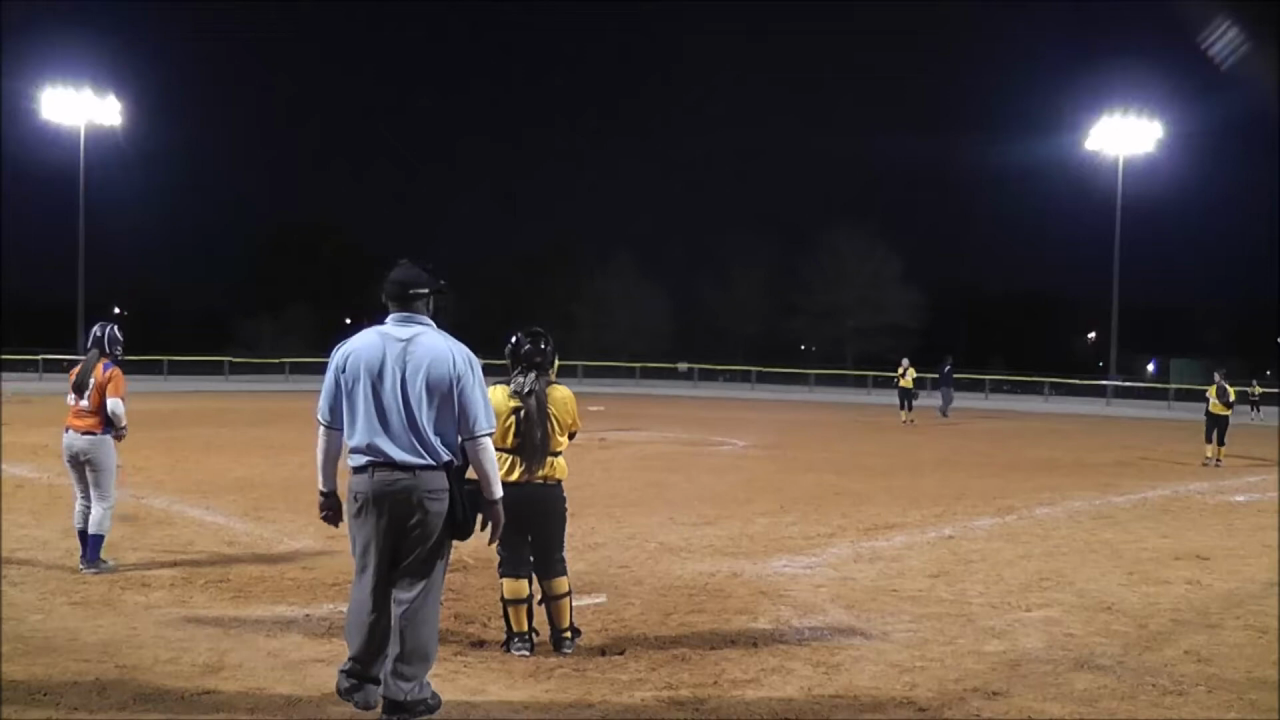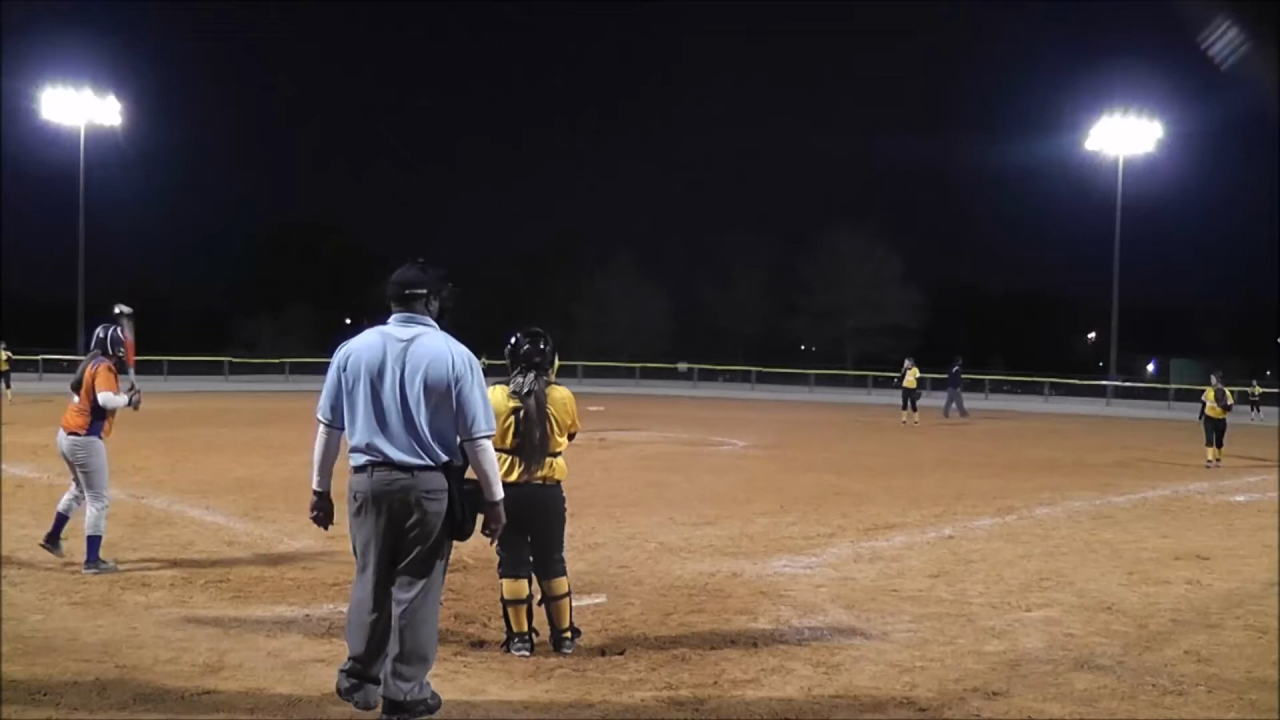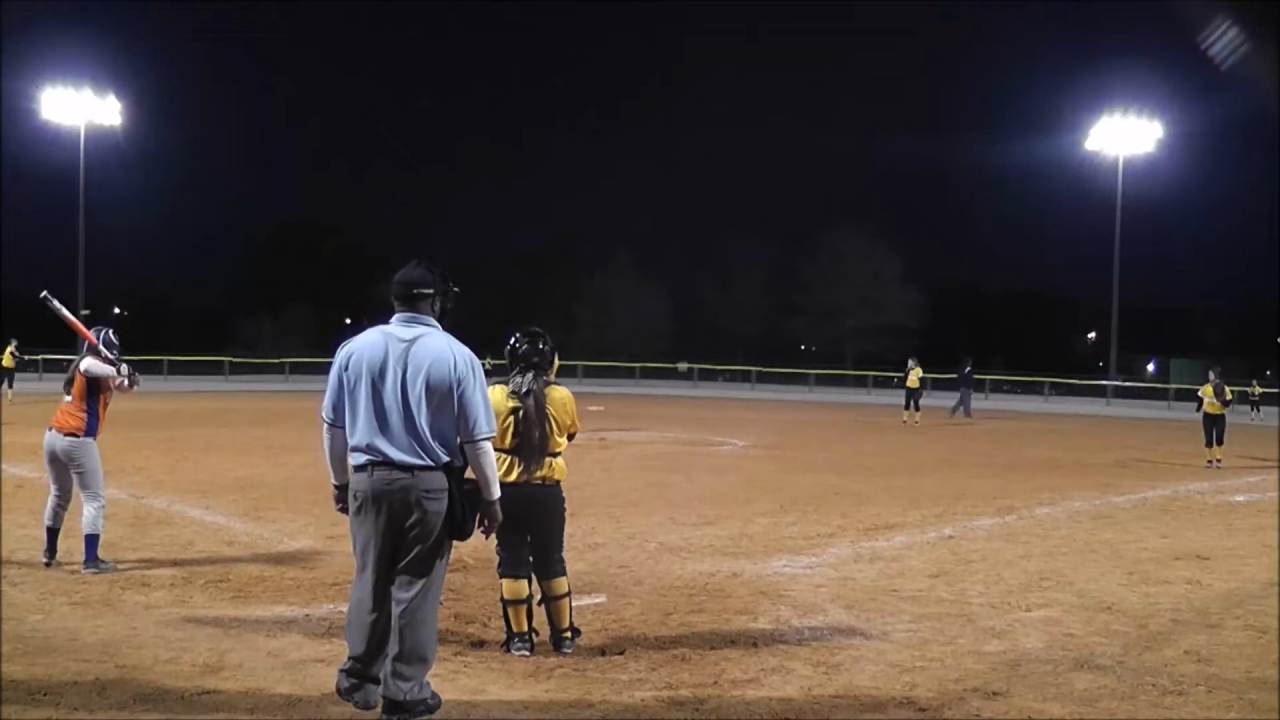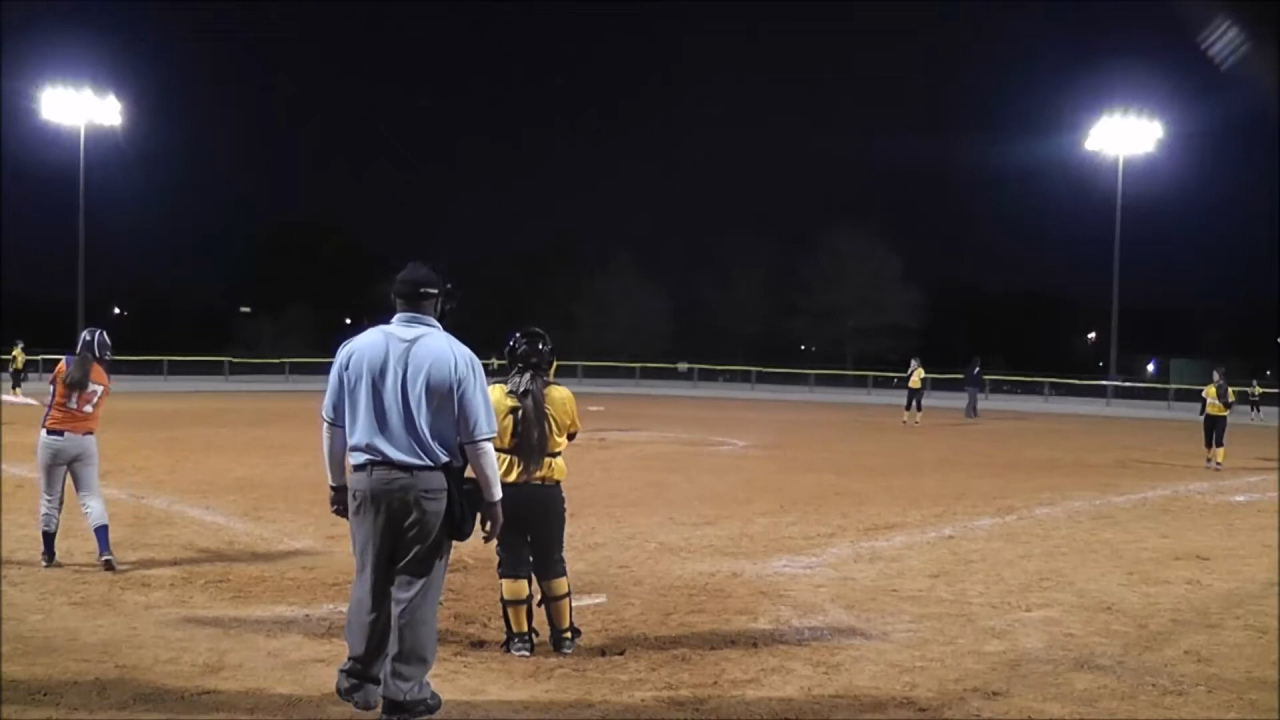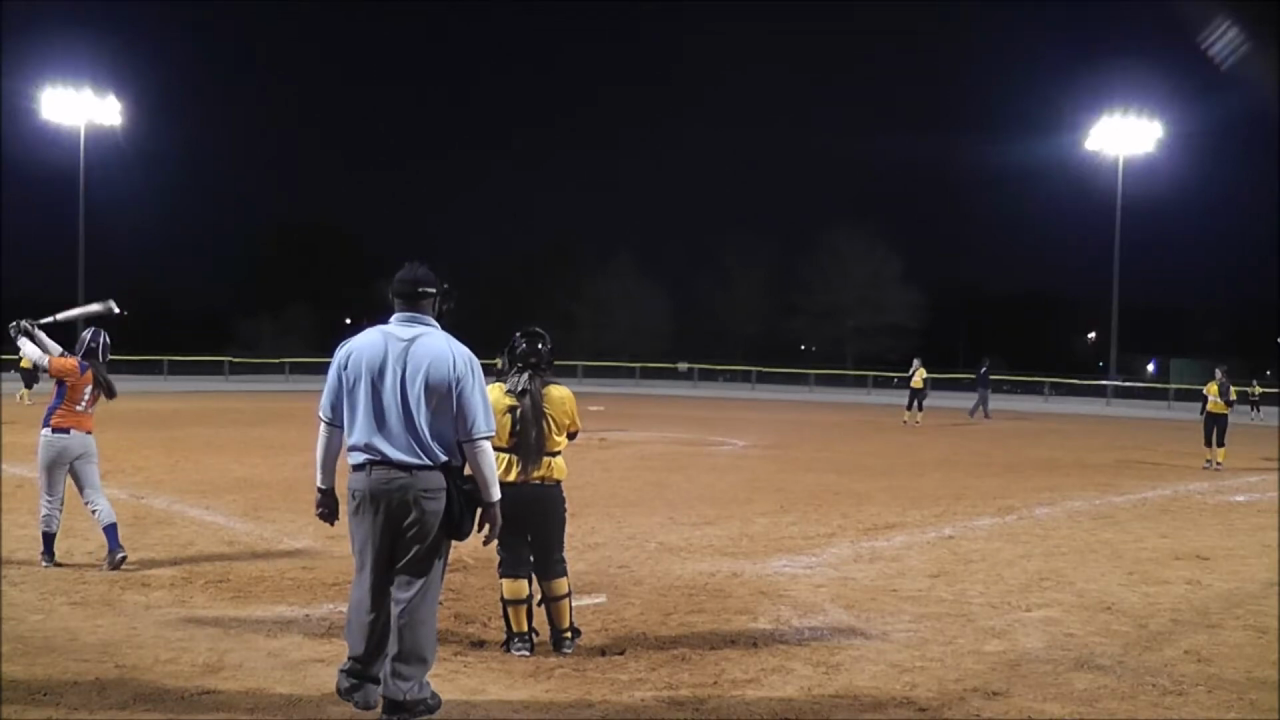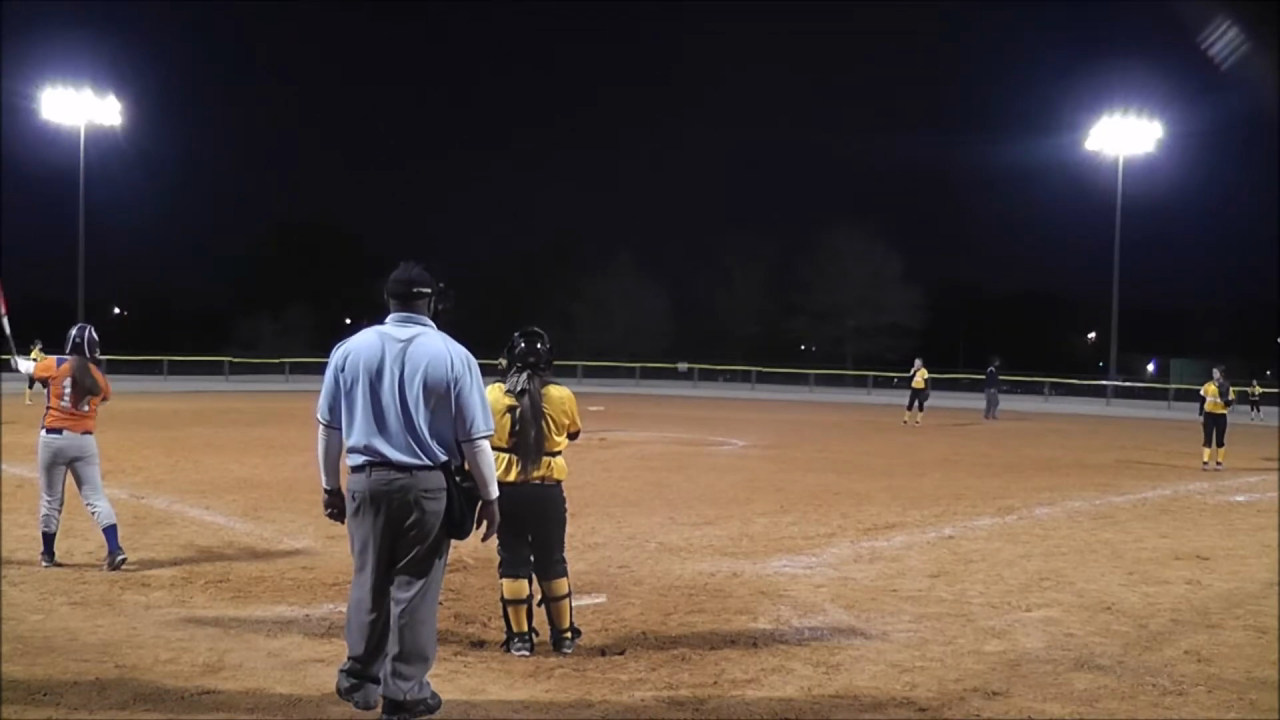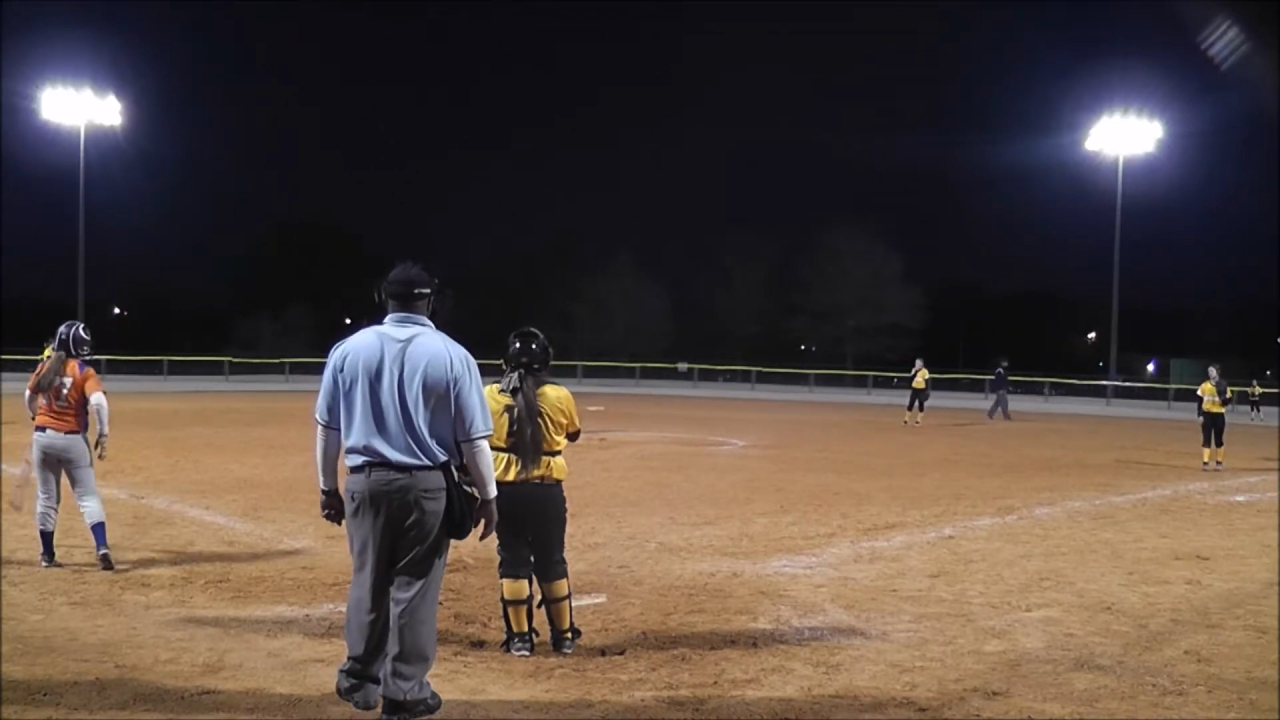
dt=0.3s
person 1, frame 1
left shoulder: (350, 350)
right shoulder: (454, 353)
left elbow: (329, 429)
right elbow: (477, 437)
left wrist: (327, 488)
right wrist: (493, 496)
left hip: (369, 482)
right hip: (429, 485)
left knee: (370, 583)
right knee: (417, 587)
left ankle: (361, 681)
person 1, frame 2
left shoulder: (354, 350)
right shoulder: (455, 356)
left elbow: (329, 428)
right elbow: (477, 439)
left wrist: (320, 489)
right wrist: (494, 499)
left hip: (369, 482)
right hip: (429, 486)
left knee: (371, 582)
right knee: (416, 587)
left ankle: (361, 681)
person 1, frame 3
left shoulder: (354, 348)
right shoulder: (457, 356)
left elbow: (333, 427)
right elbow: (477, 439)
left wrist: (341, 482)
right wrist: (491, 497)
left hip: (370, 481)
right hip: (429, 486)
left knee: (370, 582)
right knee: (416, 587)
left ankle: (361, 680)
person 1, frame 4
left shoulder: (355, 348)
right shoulder: (458, 356)
left elbow: (333, 426)
right elbow: (478, 440)
left wrist: (338, 483)
right wrist: (492, 499)
left hip: (369, 481)
right hip: (428, 485)
left knee: (370, 582)
right knee: (415, 587)
left ankle: (360, 680)
person 1, frame 5
left shoulder: (354, 348)
right shoulder: (456, 355)
left elbow: (330, 425)
right elbow: (476, 439)
left wrist: (325, 485)
right wrist: (491, 499)
left hip: (368, 480)
right hip: (428, 485)
left knee: (369, 582)
right knee: (415, 587)
left ankle: (360, 680)
person 1, frame 6
left shoulder: (350, 349)
right shoulder: (452, 355)
left elbow: (329, 428)
right elbow: (474, 438)
left wrist: (330, 487)
right wrist: (489, 496)
left hip: (367, 481)
right hip: (427, 485)
left knee: (369, 582)
right knee: (415, 587)
left ankle: (360, 680)
person 1, frame 7
left shoulder: (348, 349)
right shoulder: (451, 355)
left elbow: (327, 428)
right elbow: (473, 438)
left wrist: (328, 487)
right wrist: (487, 496)
left hip: (366, 482)
right hip: (426, 485)
left knee: (368, 582)
right knee: (414, 587)
left ankle: (360, 681)
person 2, frame 1
left shoulder: (495, 396)
right shoulder: (563, 397)
left hip: (507, 491)
right hip: (548, 491)
left knee: (514, 562)
right knee: (552, 562)
left ankle: (520, 637)
right ankle: (564, 635)
person 2, frame 2
left shoulder: (495, 397)
right shoulder: (563, 397)
left hip: (507, 491)
right hip: (547, 492)
left knee: (513, 563)
right knee: (552, 562)
left ankle: (520, 638)
right ankle: (563, 635)
person 2, frame 3
left shoulder: (494, 396)
right shoulder: (562, 397)
left hip: (506, 490)
right hip: (547, 491)
left knee: (513, 562)
right knee: (551, 562)
left ankle: (520, 637)
right ankle: (564, 635)
person 2, frame 4
left shoulder: (493, 396)
right shoulder: (562, 397)
right elbow: (571, 434)
left hip: (506, 491)
right hip: (547, 491)
left knee: (513, 562)
right knee: (551, 562)
left ankle: (520, 638)
right ankle: (563, 635)
person 2, frame 5
left shoulder: (493, 394)
right shoulder: (562, 396)
right elbow: (572, 433)
left hip: (505, 489)
right hip: (547, 490)
left knee: (513, 561)
right knee: (552, 561)
left ankle: (520, 637)
right ankle: (563, 635)
person 2, frame 6
left shoulder: (492, 395)
right shoulder: (562, 397)
right elbow: (573, 433)
left hip: (506, 490)
right hip: (547, 490)
left knee: (514, 561)
right knee: (552, 561)
left ankle: (520, 637)
right ankle: (564, 635)
person 2, frame 7
left shoulder: (491, 395)
right shoulder: (560, 396)
right elbow: (574, 434)
left hip: (505, 489)
right hip: (547, 490)
left knee: (513, 561)
right knee: (552, 562)
left ankle: (520, 638)
right ankle: (563, 635)
person 3, frame 1
left shoulder: (79, 368)
right shoulder: (112, 371)
right elbow: (114, 407)
right wrist: (121, 427)
left hip: (70, 438)
right hip: (96, 440)
left knee: (84, 498)
right knee: (102, 500)
left ankle: (87, 554)
right ankle: (93, 560)
person 3, frame 2
left shoulder: (91, 365)
right shoulder: (104, 367)
left elbow: (97, 401)
right elbow: (107, 401)
left wrist: (126, 398)
right wrist: (128, 399)
left hip: (66, 436)
right hip: (85, 441)
left knee: (79, 488)
right knee: (97, 500)
left ankle: (53, 537)
right ankle: (92, 561)
person 3, frame 3
left shoulder: (82, 363)
right shoulder: (94, 365)
left elbow: (117, 384)
right elbow: (88, 367)
left wrist: (125, 377)
right wrist: (118, 372)
left hip: (54, 437)
right hip: (79, 442)
left knee: (59, 496)
right knee: (94, 501)
left ankle: (50, 552)
right ankle: (91, 560)
person 3, frame 4
left shoulder: (66, 365)
right shoulder: (104, 378)
left elbow: (55, 385)
left hip: (52, 439)
right hip: (83, 442)
left knee: (50, 499)
right knee: (91, 498)
left ankle: (48, 554)
right ankle: (104, 550)
person 3, frame 5
left shoulder: (76, 368)
right shoulder: (99, 375)
left elbow: (39, 358)
right elbow: (62, 356)
left wrist: (20, 337)
right wrist: (36, 332)
left hip: (56, 438)
right hip: (84, 441)
left knee: (51, 500)
right knee: (95, 496)
left ankle: (48, 555)
right ankle: (115, 547)
person 3, frame 6
left shoulder: (55, 365)
right shoulder: (97, 375)
left elbow: (28, 368)
left wrist: (19, 361)
left hip: (53, 439)
right hip: (84, 441)
left knee: (51, 500)
right knee: (96, 497)
left ankle: (48, 555)
right ankle: (115, 549)
person 3, frame 7
left shoulder: (45, 366)
right shoulder: (84, 371)
left elbow: (29, 397)
right elbow: (99, 402)
left wrist: (35, 416)
right wrist: (103, 434)
left hip: (42, 436)
right hip: (73, 439)
left knee: (47, 498)
right knee: (88, 497)
left ankle: (48, 555)
right ankle: (101, 546)
